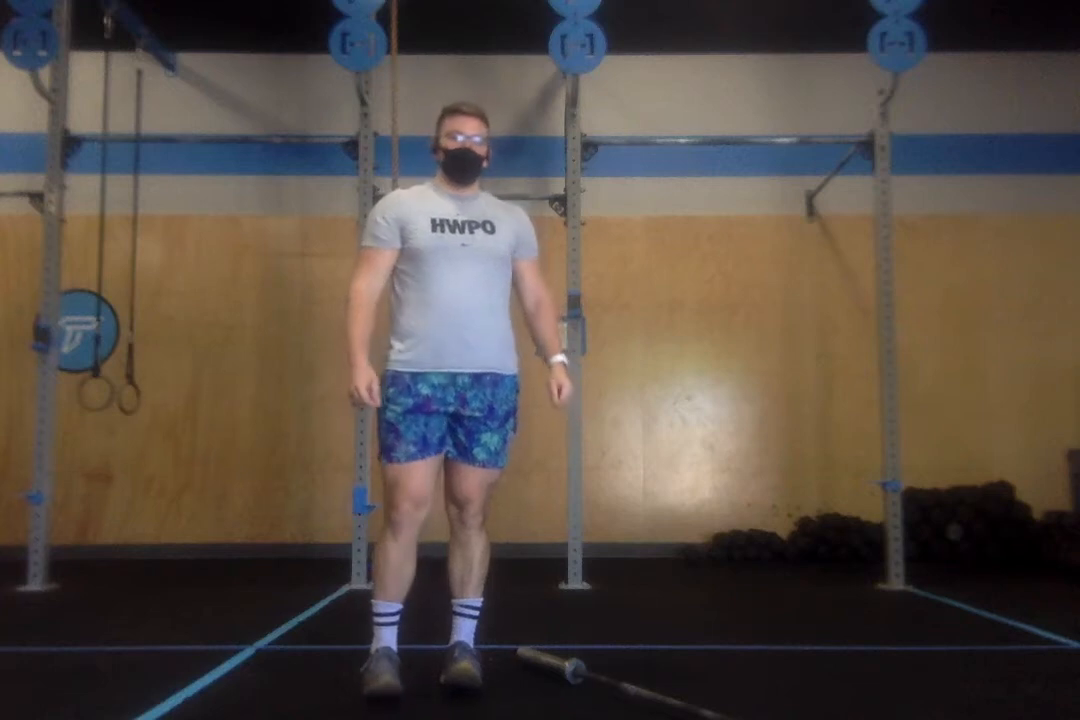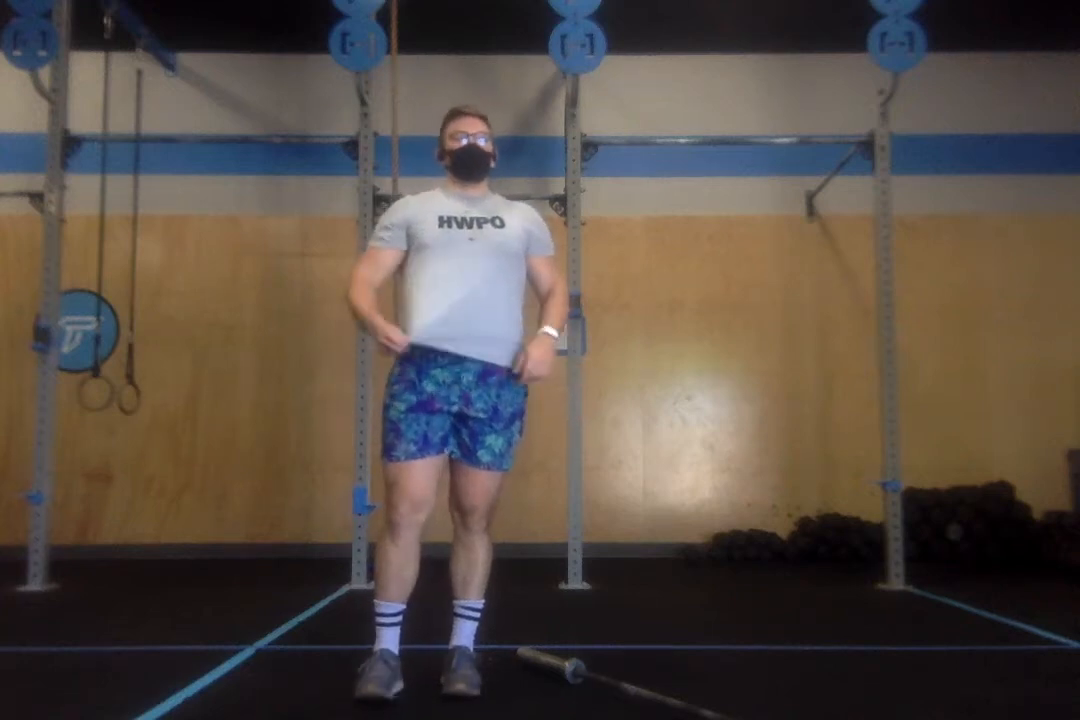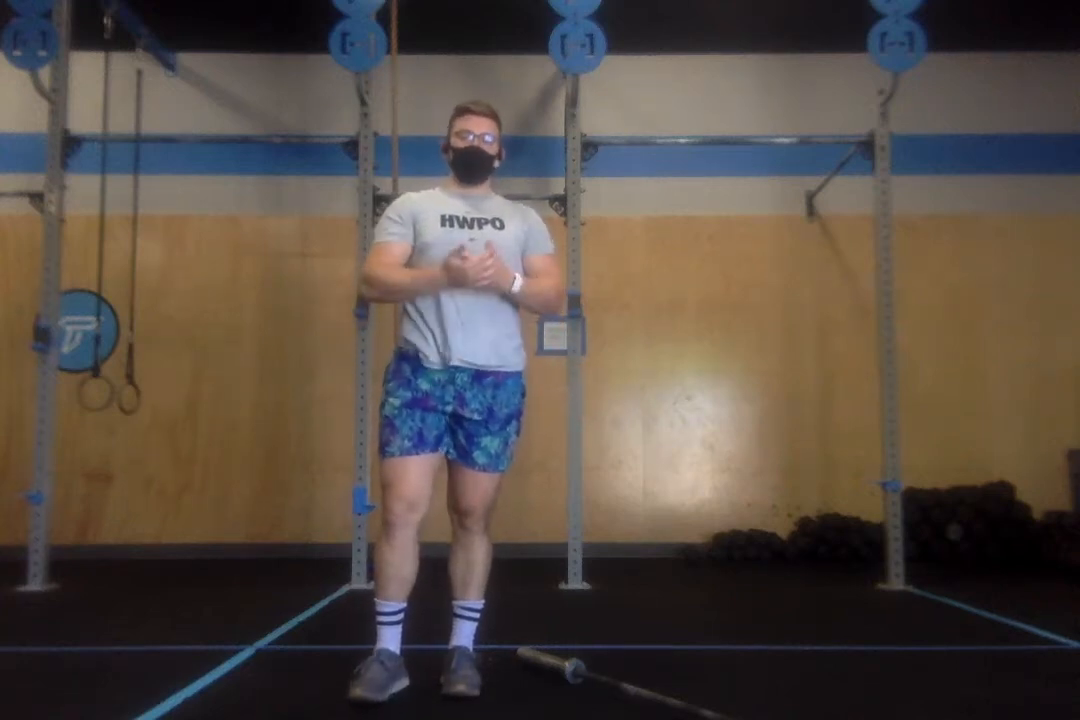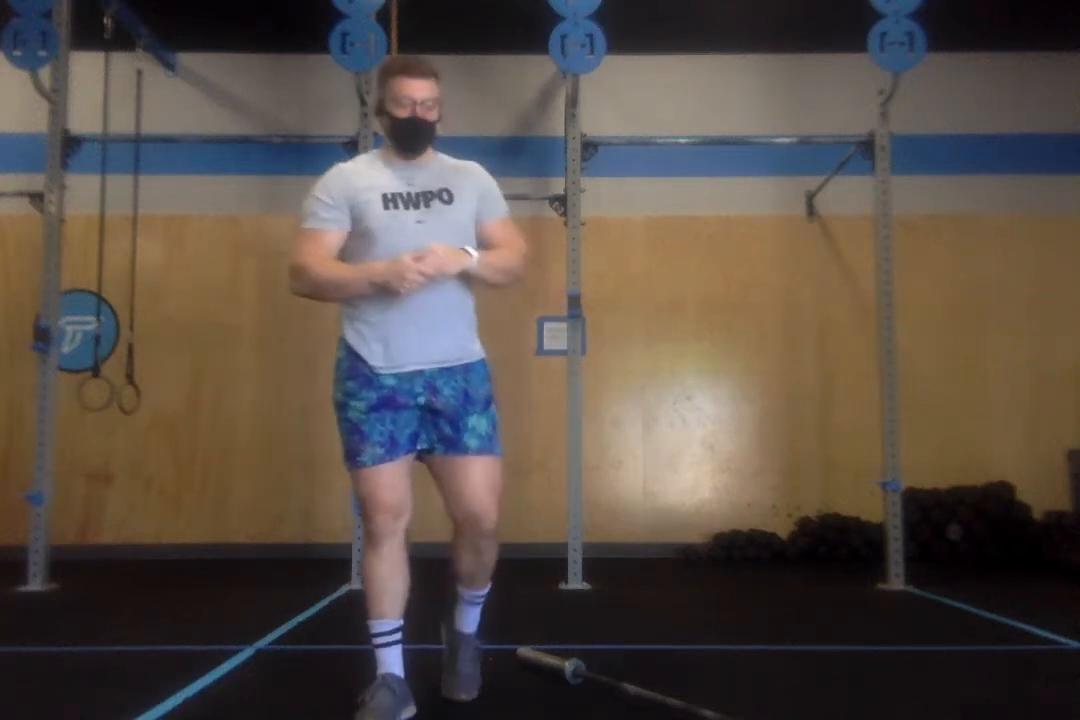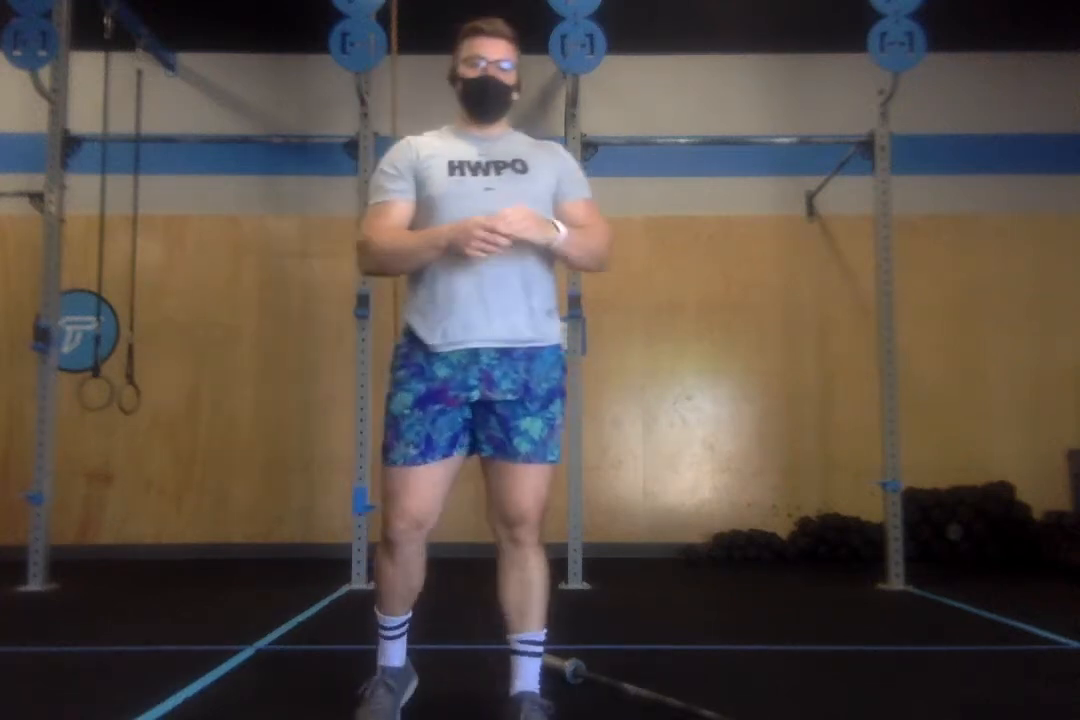
dt=1s
person 1, frame 1
left shoulder: (512, 218)
right shoulder: (399, 207)
left elbow: (536, 296)
right elbow: (366, 288)
left wrist: (556, 360)
right wrist: (359, 360)
left hip: (492, 381)
right hip: (415, 378)
left knee: (470, 513)
right knee: (406, 511)
left ankle: (463, 643)
right ankle: (383, 648)
person 1, frame 2
left shoulder: (524, 219)
right shoulder: (408, 211)
left elbow: (554, 288)
right elbow: (363, 280)
left wrist: (548, 334)
right wrist: (377, 322)
left hip: (498, 377)
right hip: (423, 372)
left knee: (475, 516)
right knee: (406, 511)
left ankle: (462, 649)
right ankle: (385, 652)
person 1, frame 3
left shoulder: (525, 219)
right shoulder: (411, 207)
left elbow: (554, 296)
right elbow: (373, 281)
left wrist: (506, 279)
right wrist: (442, 271)
left hip: (495, 381)
right hip: (419, 374)
left knee: (473, 517)
right knee: (402, 510)
left ankle: (462, 648)
right ankle: (386, 653)
person 1, frame 4
left shoulder: (472, 178)
right shoulder: (344, 181)
left elbow: (515, 260)
right elbow: (304, 274)
left wrist: (464, 258)
right wrist: (380, 271)
left hip: (460, 370)
right hip: (374, 375)
left knee: (480, 516)
right knee: (385, 521)
left ankle: (464, 626)
person 1, frame 5
left shoulder: (552, 158)
right shoulder: (412, 154)
left elbow: (598, 247)
right elbow: (372, 252)
left wrist: (546, 231)
right wrist: (446, 235)
left hip: (529, 359)
right hip: (432, 360)
left knee: (520, 527)
right knee: (405, 525)
